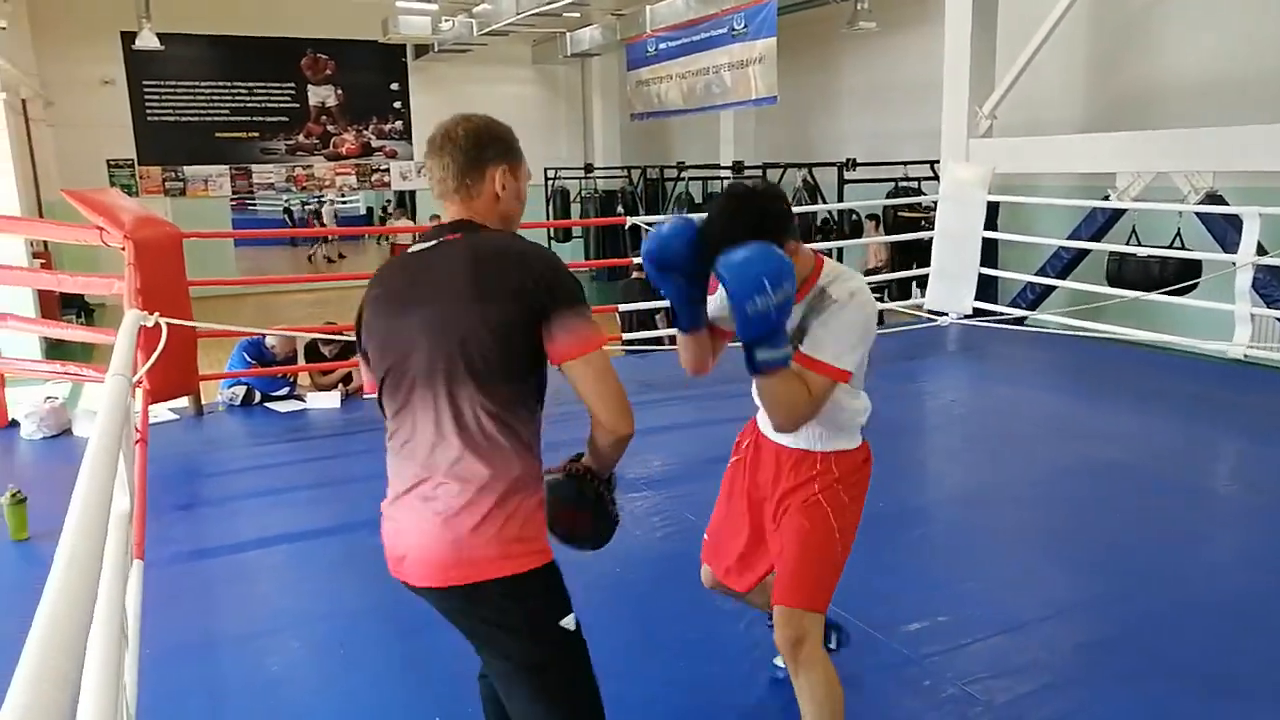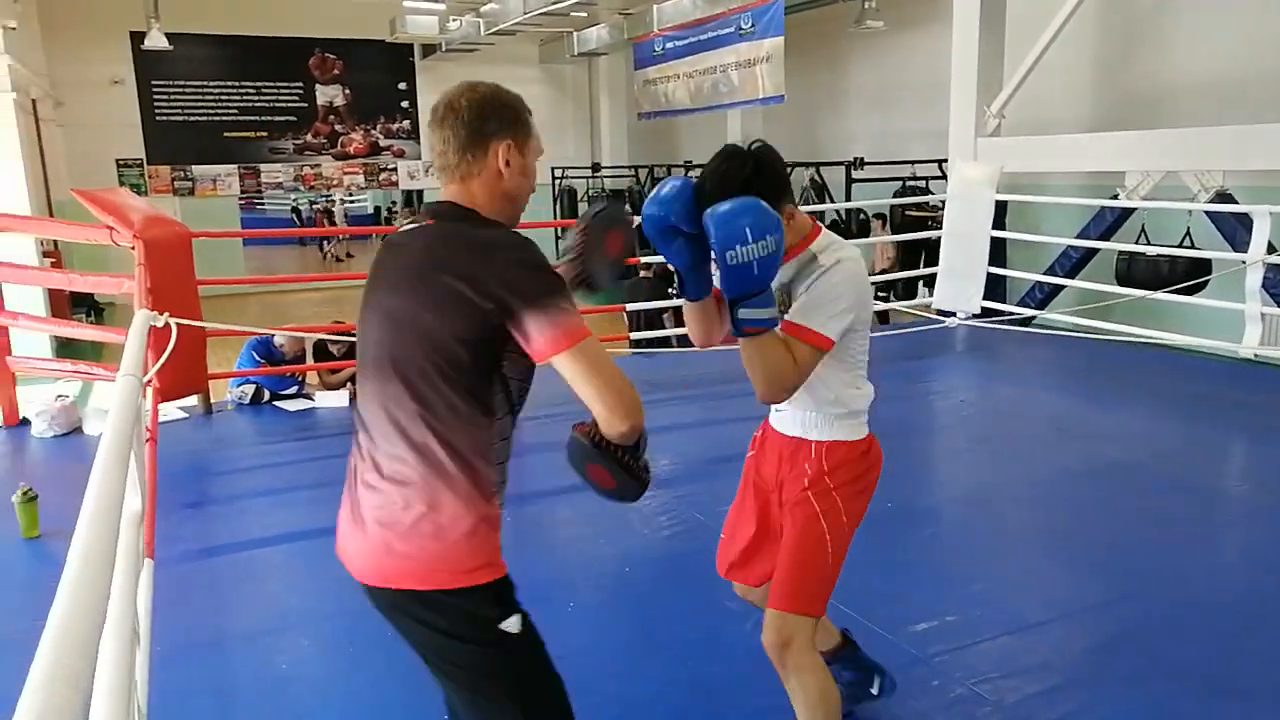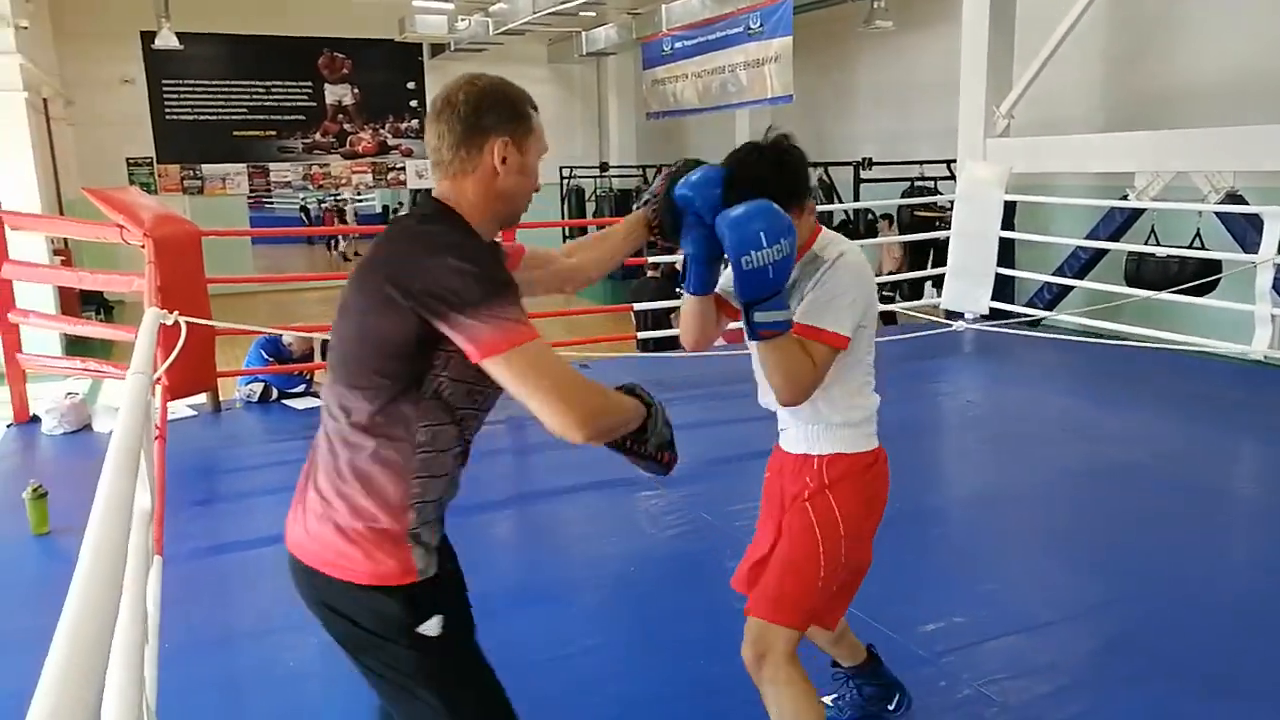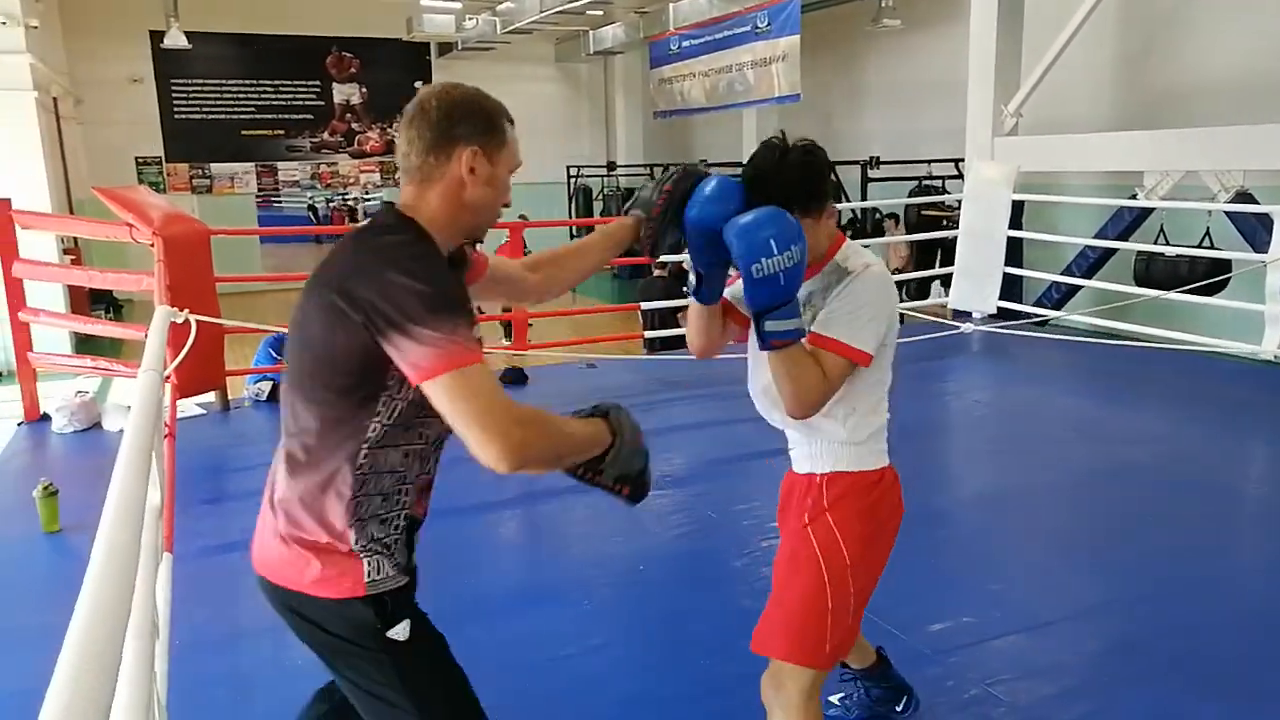
dt=0.1s
person 1, frame 1
left shoulder: (384, 288)
right shoulder: (526, 265)
right elbow: (612, 422)
right wrist: (593, 469)
left hip: (414, 543)
right hip: (497, 548)
left knee: (509, 666)
person 1, frame 2
left shoulder: (399, 254)
right shoulder: (500, 256)
right elbow: (619, 411)
left wrist: (559, 279)
right wrist: (623, 442)
left hip: (377, 537)
right hip: (437, 553)
person 1, frame 3
left shoulder: (433, 239)
right shoulder: (454, 260)
left elbow: (559, 270)
right elbow: (575, 415)
left wrist: (648, 218)
right wrist: (638, 414)
left hip: (356, 533)
right hip: (363, 555)
person 1, frame 4
left shoulder: (401, 250)
right shoulder: (396, 272)
left elbow: (530, 280)
right elbow: (501, 444)
left wrist: (637, 223)
right wrist: (606, 435)
left hip: (317, 544)
right hip: (333, 569)
person 2, frame 1
left shoulder: (845, 299)
right shoulder: (741, 279)
left elbow: (792, 414)
right elbow: (696, 364)
left wrist: (765, 334)
right wrist: (685, 299)
left hip: (826, 466)
right hip: (765, 446)
left knee: (794, 638)
right knee: (721, 575)
right ankle: (816, 626)
person 2, frame 2
left shoulder: (838, 267)
right shoulder: (743, 252)
left elbow: (777, 385)
right elbow: (705, 336)
left wrist: (752, 296)
right wrist: (690, 264)
left hip: (832, 460)
right hip: (779, 439)
left knee: (781, 638)
right knee: (749, 579)
right ankle: (852, 669)
person 2, frame 3
left shoulder: (841, 268)
right shoulder: (758, 253)
left elbow: (792, 388)
right elbow: (696, 338)
left wrist: (766, 295)
right wrist: (702, 259)
left hip: (840, 473)
right hip: (796, 459)
left knee: (764, 653)
right knee: (793, 602)
person 2, frame 4
left shoulder: (863, 280)
right shoulder: (771, 263)
left elbow: (802, 400)
right elbow: (703, 344)
left wrist: (775, 306)
right wrist: (708, 270)
left hip: (847, 493)
right hip: (808, 478)
right knee: (807, 613)
